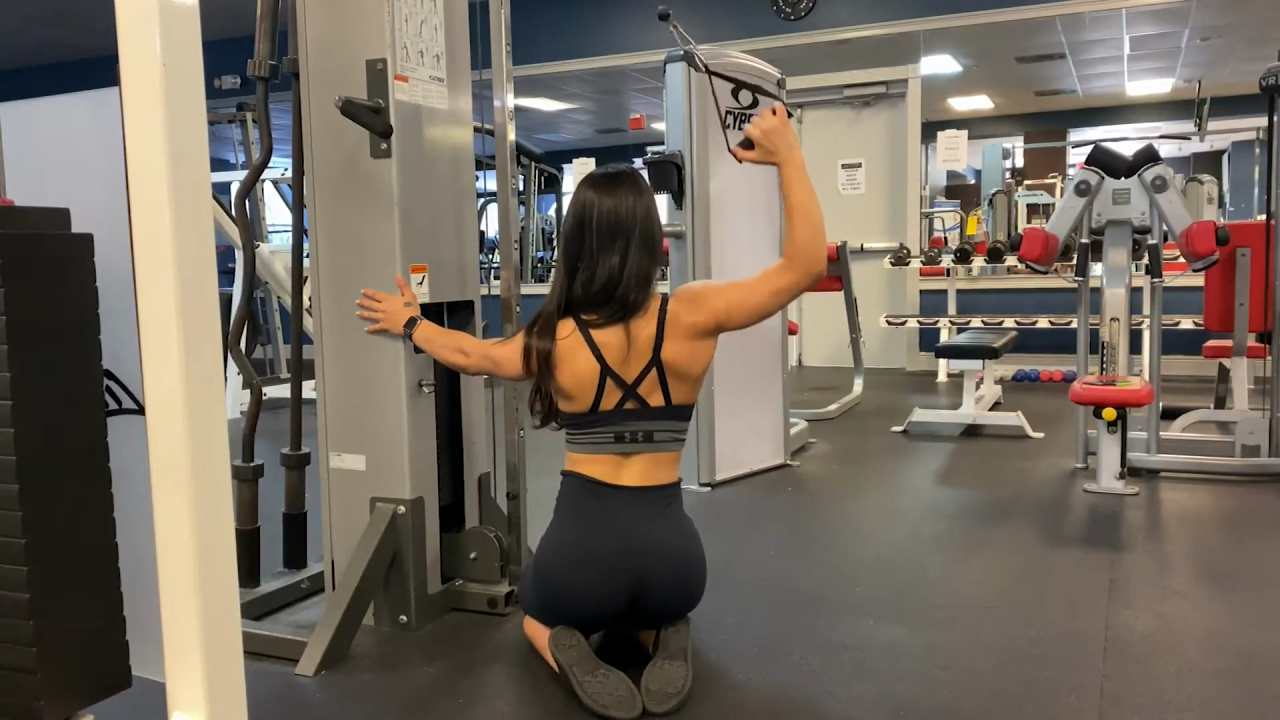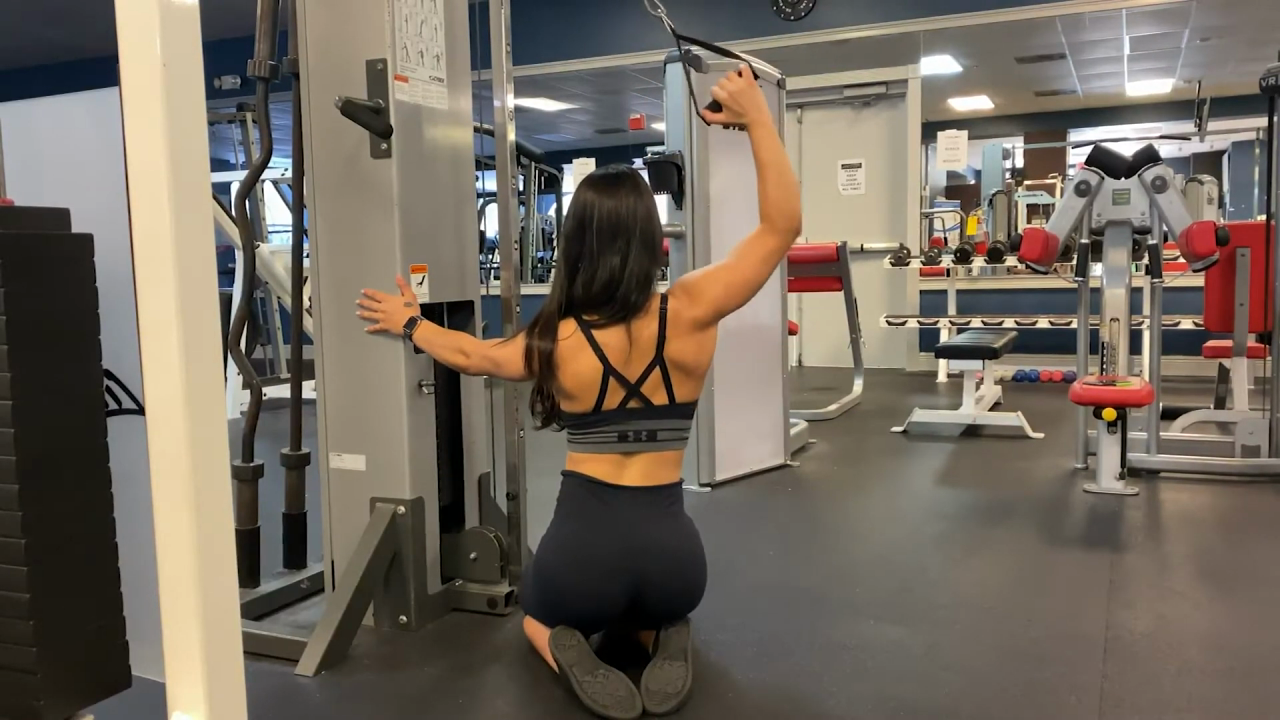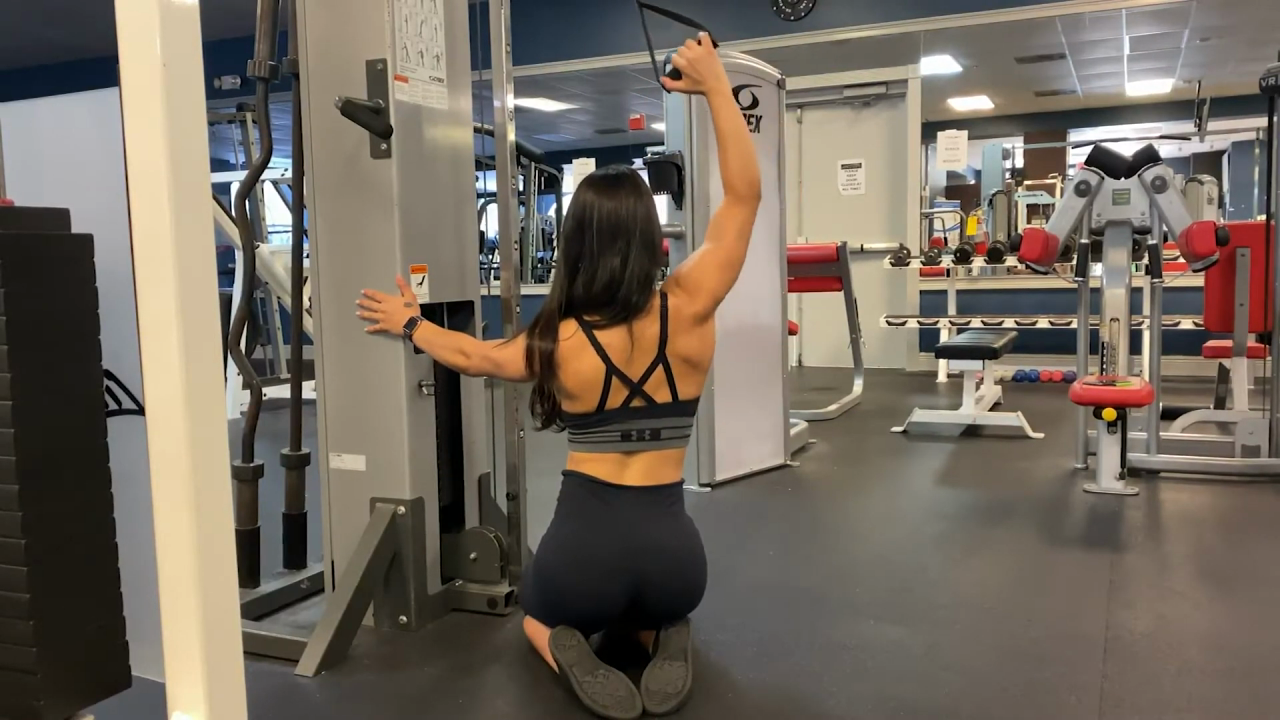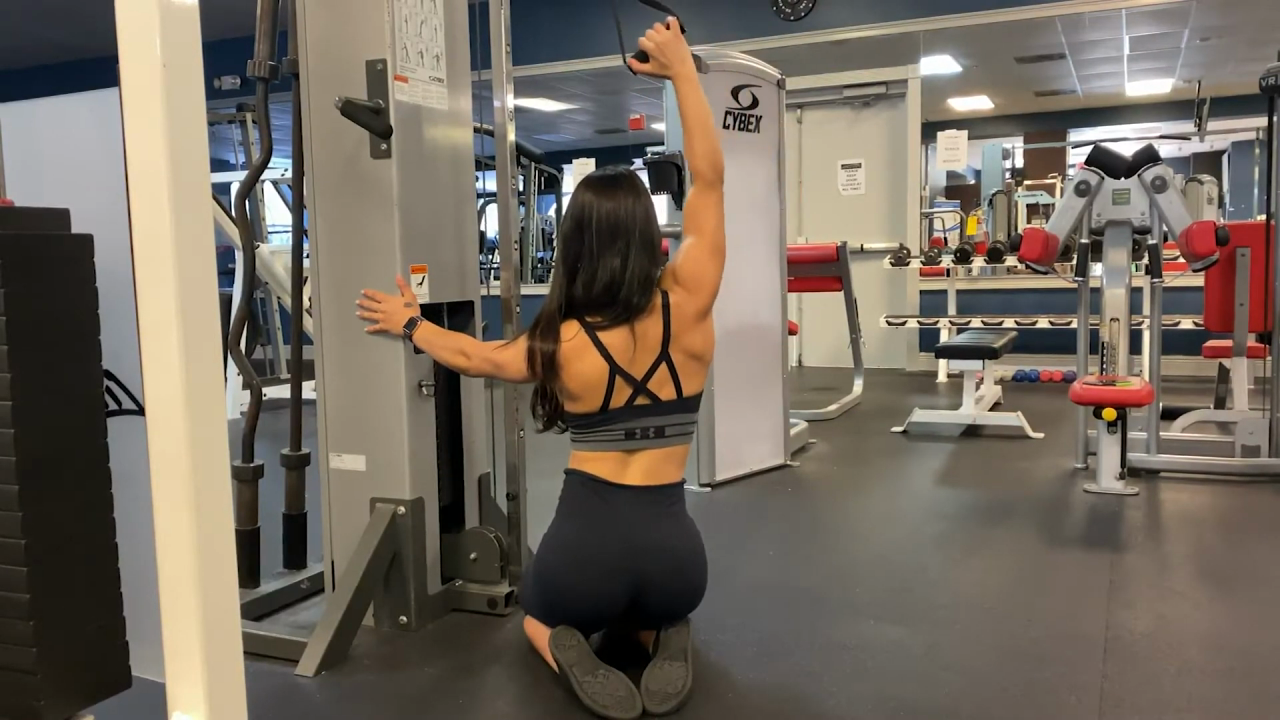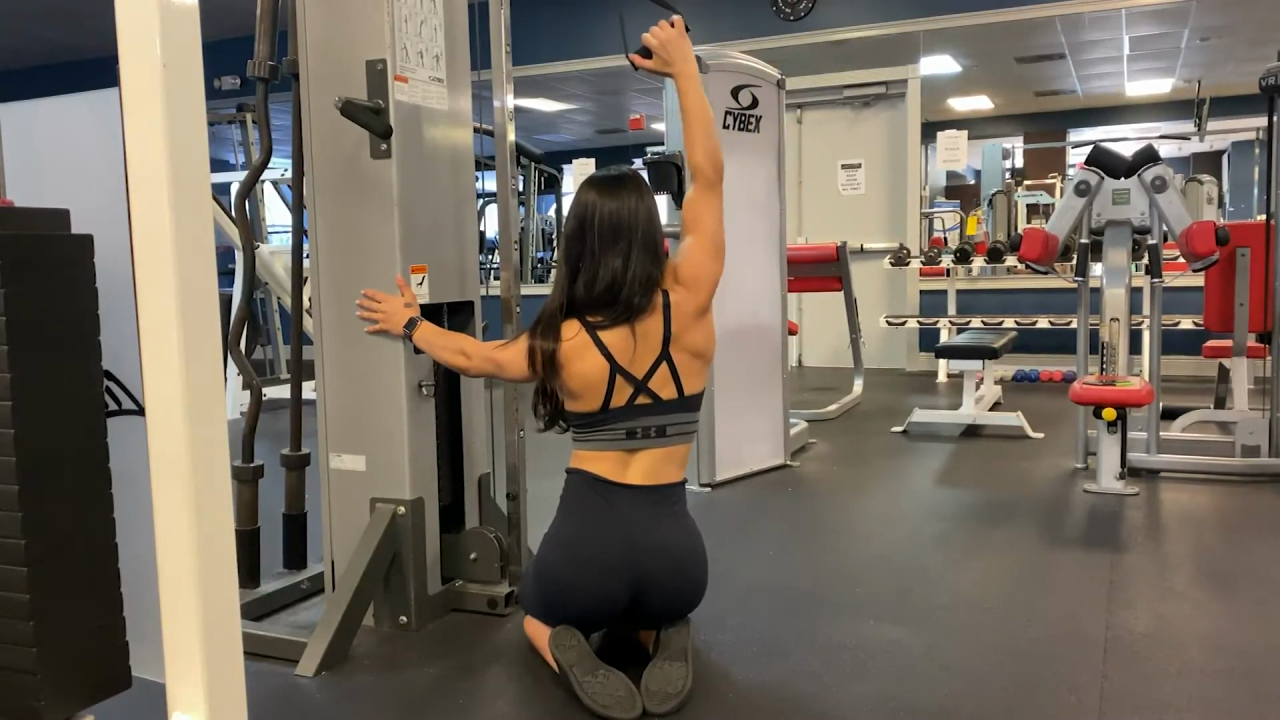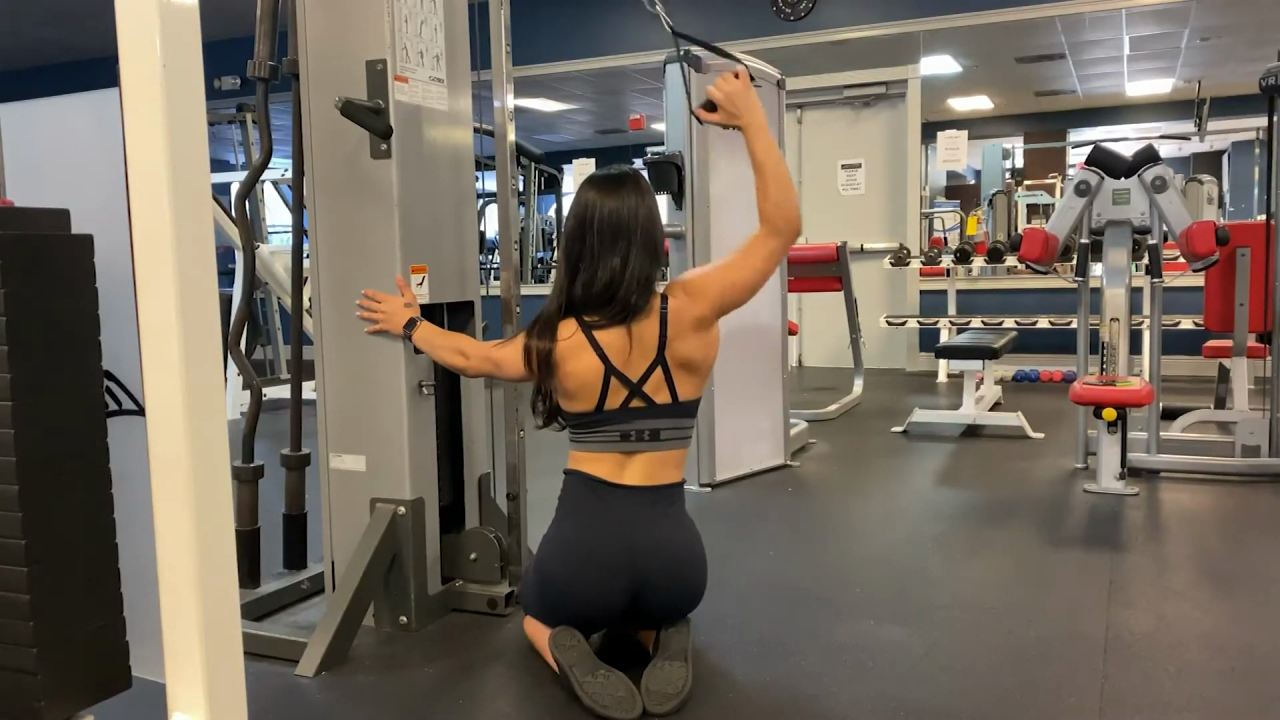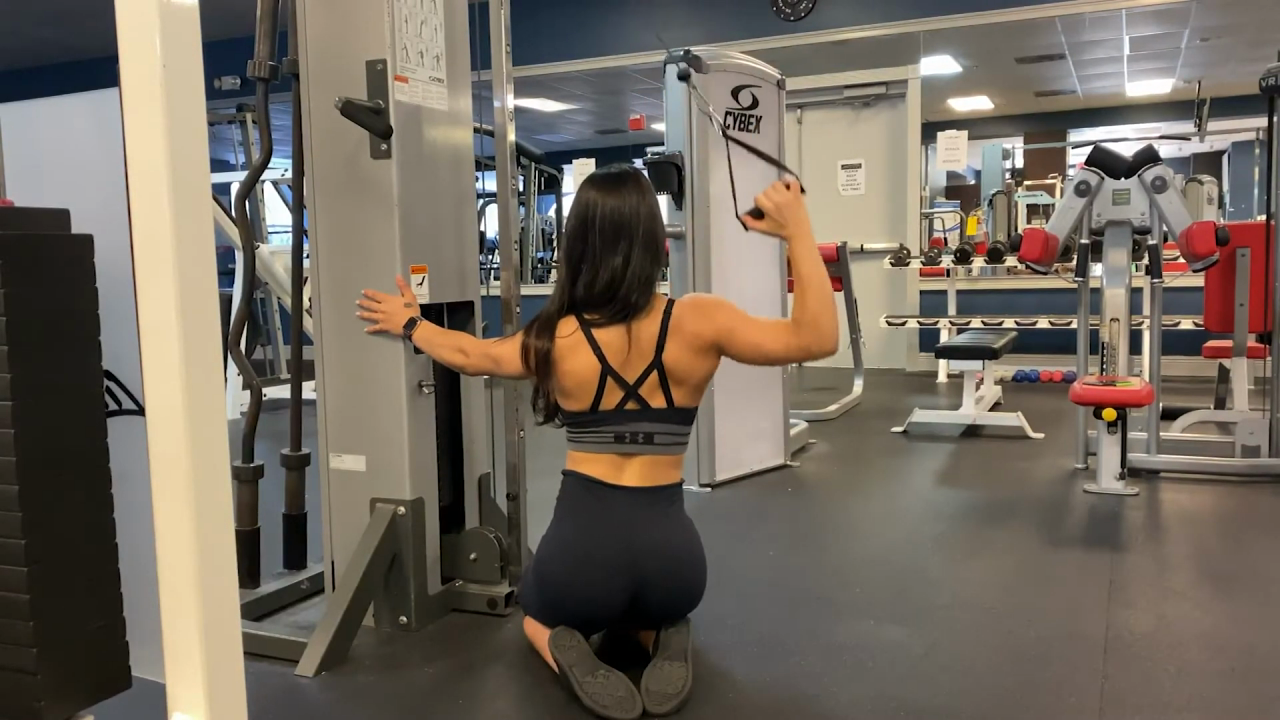
dt=0.4s
person 1, frame 1
left shoulder: (553, 341)
right shoulder: (692, 319)
left elbow: (472, 354)
right elbow: (806, 265)
left wrist: (409, 322)
right wrist: (787, 156)
left hip: (581, 549)
right hip: (670, 553)
left knee: (539, 612)
right knee: (652, 597)
left ankle: (568, 652)
right ankle: (663, 638)
person 1, frame 2
left shoulder: (555, 342)
right shoulder: (690, 315)
left elbow: (473, 355)
right elbow: (783, 225)
left wrist: (408, 323)
right wrist: (757, 117)
left hip: (582, 547)
right hip: (672, 551)
left knee: (539, 613)
right knee: (653, 603)
left ankle: (568, 653)
right ankle: (662, 639)
person 1, frame 3
left shoulder: (557, 343)
right shoulder: (688, 311)
left elbow: (476, 357)
right elbow: (745, 194)
left wrist: (409, 322)
right wrist: (715, 84)
left hip: (583, 546)
right hip: (671, 549)
left knee: (539, 614)
right knee: (655, 602)
left ankle: (569, 654)
right ankle: (664, 640)
person 1, frame 4
left shoulder: (558, 343)
right shoulder: (687, 309)
left elbow: (475, 357)
right elbow: (709, 178)
left wrist: (409, 322)
right wrist: (680, 67)
left hip: (583, 545)
right hip: (672, 549)
left knee: (540, 613)
right knee: (656, 602)
left ankle: (569, 654)
right ankle: (663, 640)
person 1, frame 5
left shoulder: (561, 342)
right shoulder: (689, 308)
left elbow: (475, 356)
right elbow: (708, 176)
left wrist: (409, 323)
right wrist: (682, 65)
left hip: (584, 545)
right hip: (671, 547)
left knee: (540, 612)
right knee: (657, 601)
left ankle: (568, 655)
right ankle: (662, 641)
person 1, frame 6
left shoulder: (557, 341)
right shoulder: (691, 315)
left elbow: (474, 356)
right elbow: (782, 226)
left wrist: (408, 324)
right wrist: (750, 118)
left hip: (582, 544)
right hip: (671, 549)
left knee: (538, 613)
right knee: (651, 603)
left ankle: (567, 655)
right ankle: (661, 639)
person 1, frame 7
left shoulder: (557, 339)
right shoulder: (696, 324)
left elbow: (472, 354)
right elbow: (818, 335)
left wrist: (410, 323)
right wrist: (795, 228)
left hip: (582, 549)
right hip: (670, 552)
left knee: (539, 611)
right knee: (651, 599)
left ankle: (568, 654)
right ankle: (663, 640)
